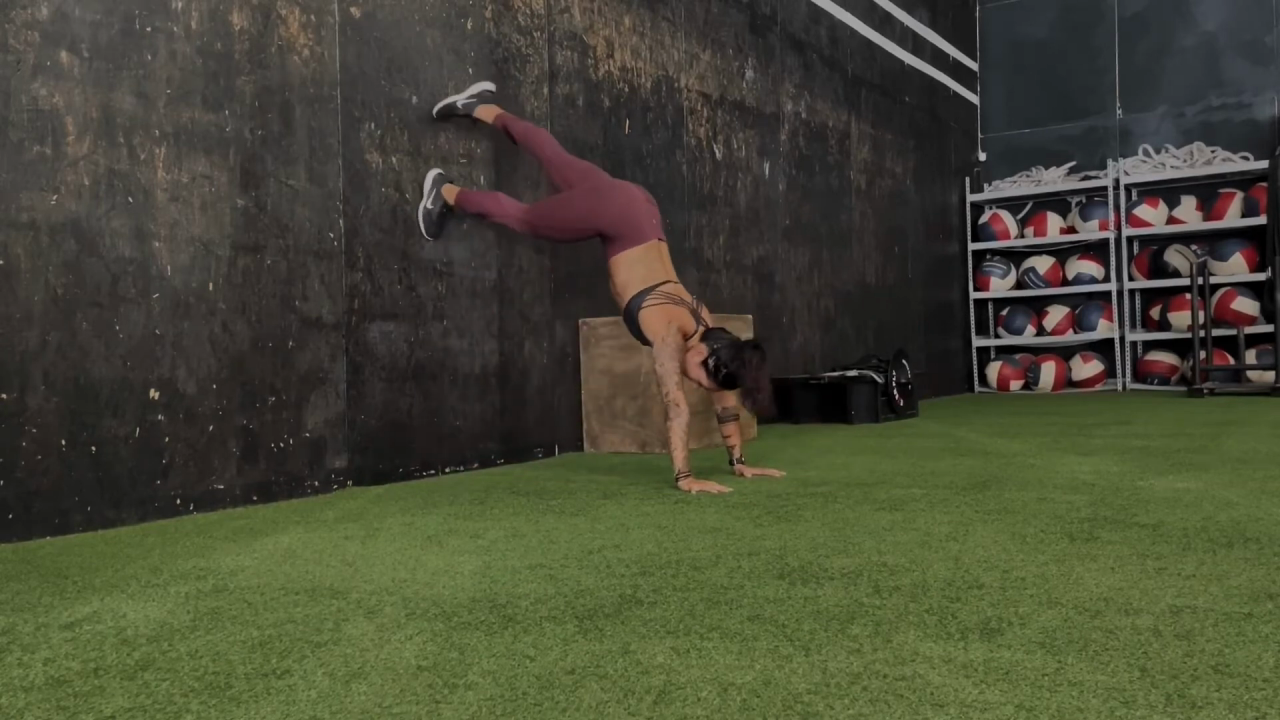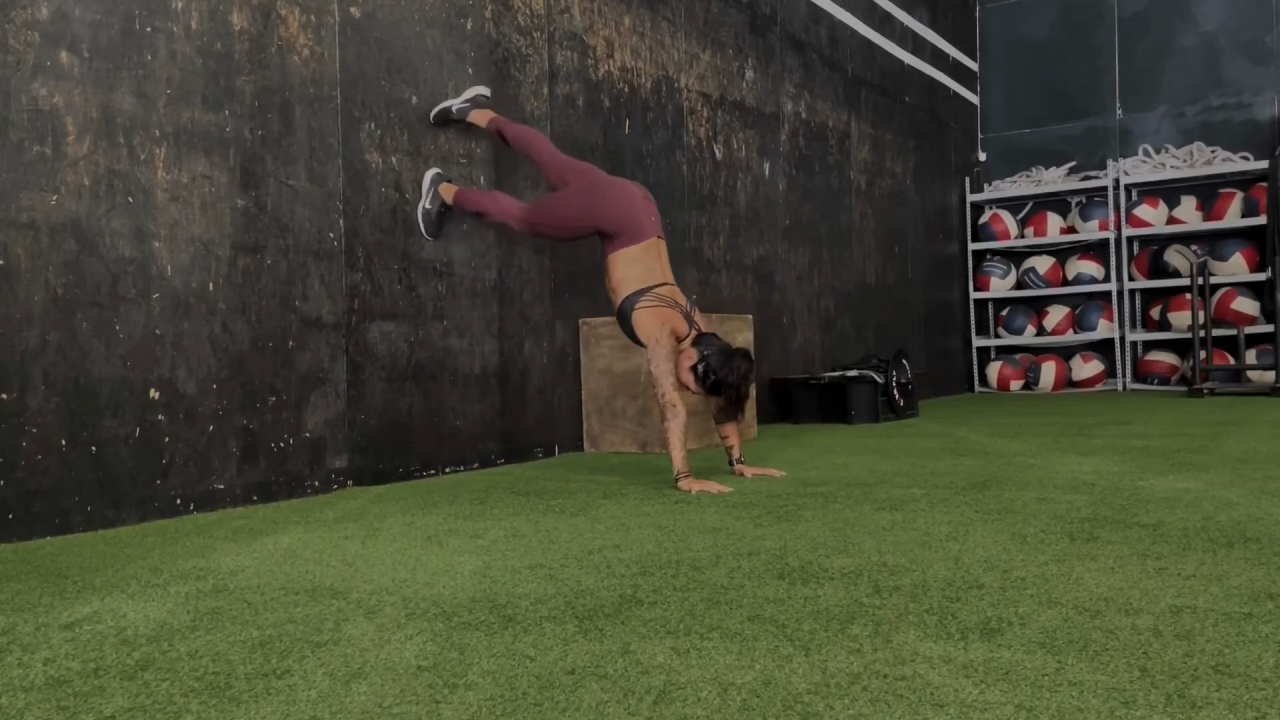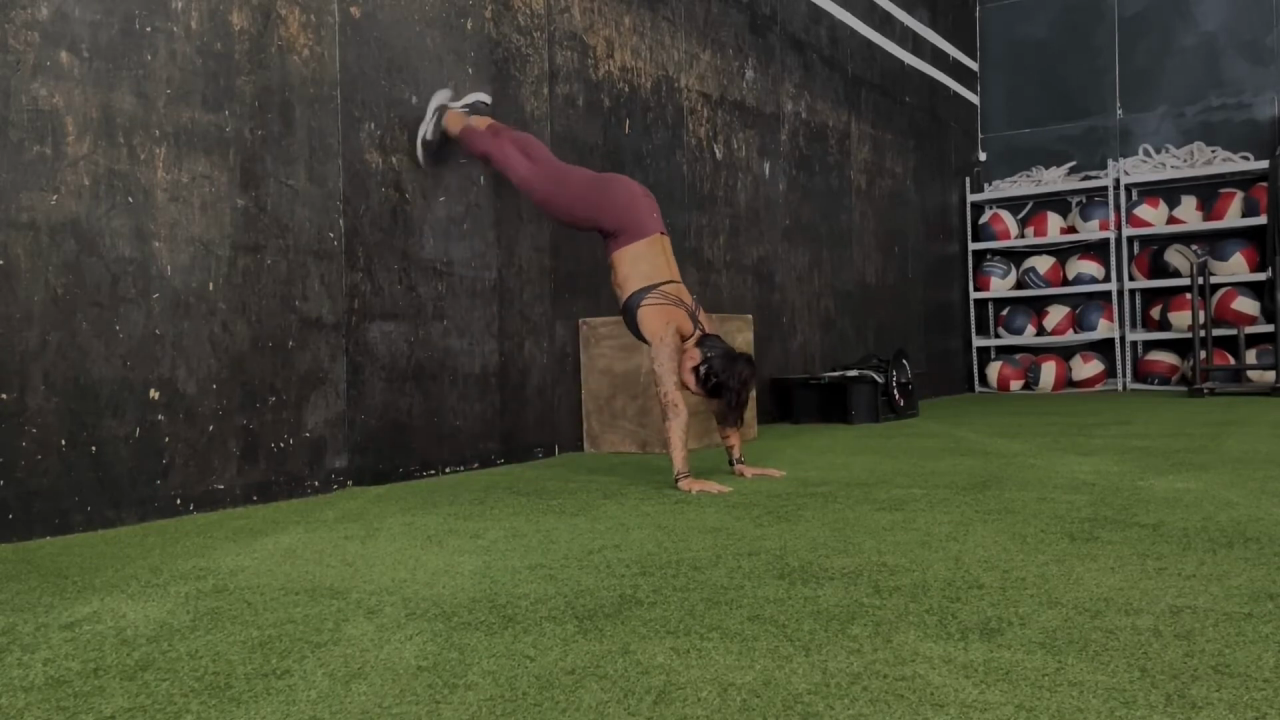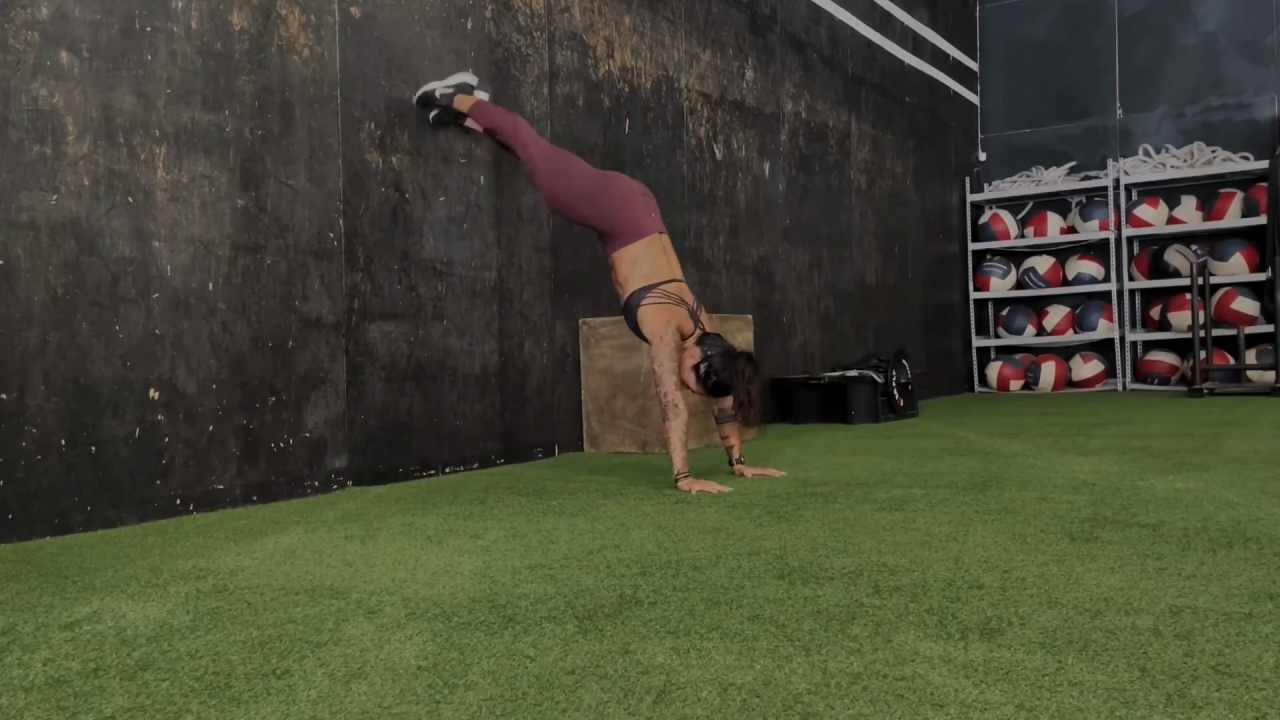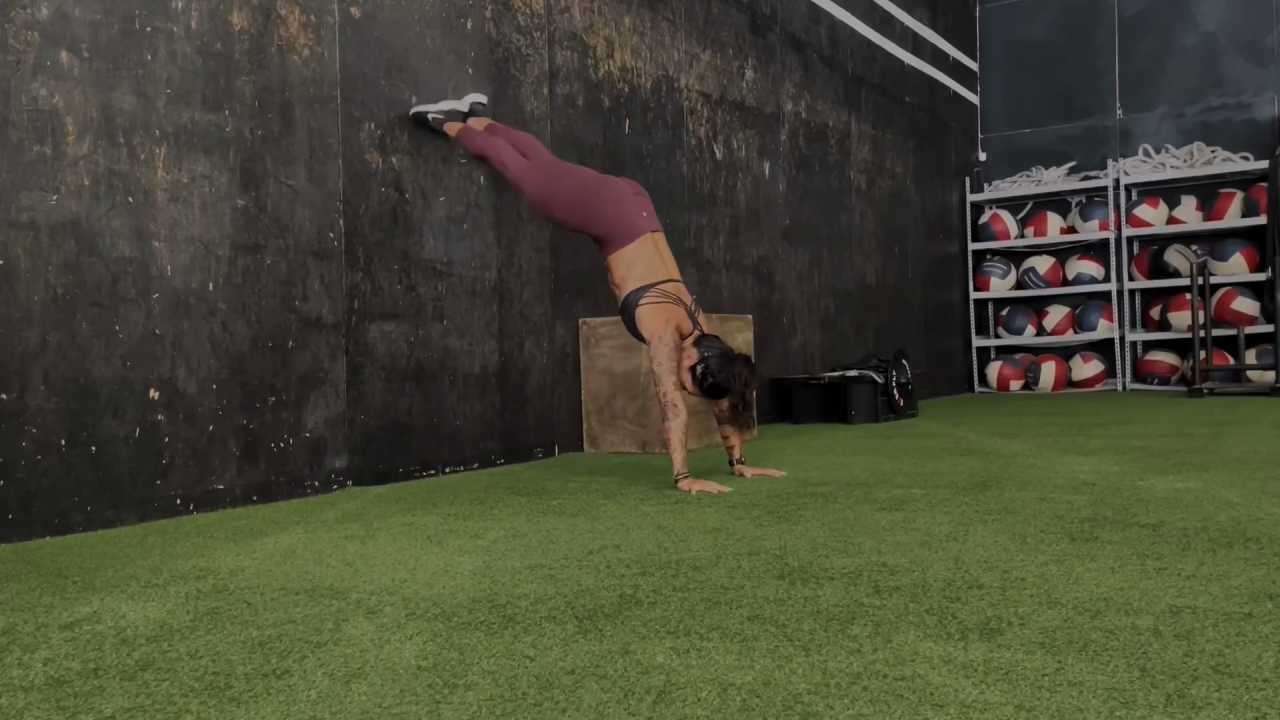
dt=0.2s
person 1, frame 1
left shoulder: (710, 332)
right shoulder: (670, 332)
left elbow: (725, 400)
right elbow: (676, 404)
left wrist: (738, 461)
right wrist: (685, 477)
left hip: (635, 207)
right hip: (616, 210)
left knee: (557, 157)
right knee: (523, 218)
left ankle: (484, 108)
right ankle: (445, 193)
person 1, frame 2
left shoulder: (701, 333)
right shoulder: (663, 335)
left elbow: (722, 402)
right elbow: (671, 405)
left wrist: (738, 462)
right wrist: (684, 477)
left hip: (632, 206)
right hip: (616, 209)
left knee: (554, 162)
right knee: (521, 219)
left ankle: (477, 112)
right ankle: (444, 195)
person 1, frame 3
left shoulder: (704, 332)
right shoulder: (667, 331)
left elbow: (722, 401)
right elbow: (673, 405)
left wrist: (738, 462)
right wrist: (684, 478)
left hip: (635, 204)
right hip: (619, 207)
left knee: (547, 165)
right knee: (527, 173)
left ankle: (476, 118)
right ankle: (448, 120)
person 1, frame 4
left shoulder: (705, 334)
right shoulder: (668, 330)
left elbow: (723, 400)
right elbow: (672, 404)
left wrist: (738, 461)
right wrist: (684, 476)
left hip: (633, 206)
right hip: (618, 209)
left knee: (550, 158)
right knee: (540, 157)
left ankle: (477, 110)
right ankle: (459, 98)
person 1, frame 5
left shoulder: (701, 332)
right shoulder: (666, 329)
left elbow: (722, 402)
right elbow: (671, 404)
left wrist: (738, 462)
right wrist: (683, 476)
left hip: (629, 201)
right hip: (611, 208)
left knee: (548, 167)
right knee: (526, 173)
left ankle: (478, 118)
right ankle: (450, 122)
